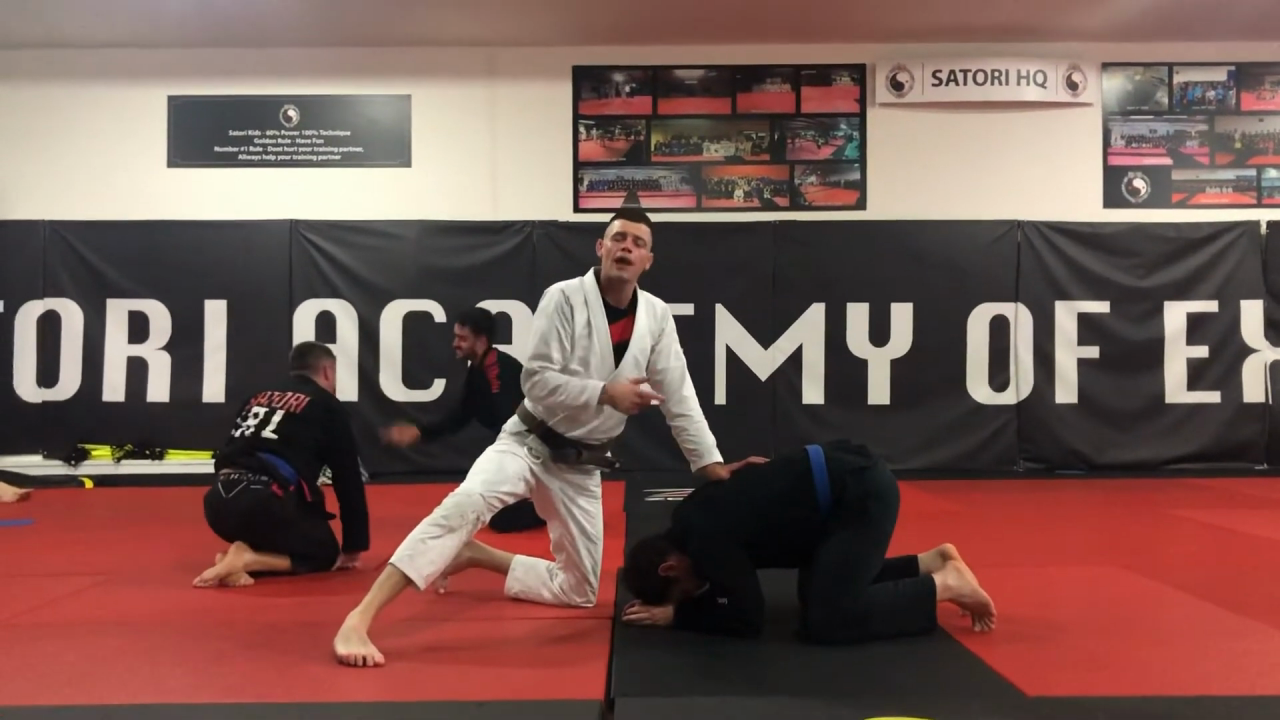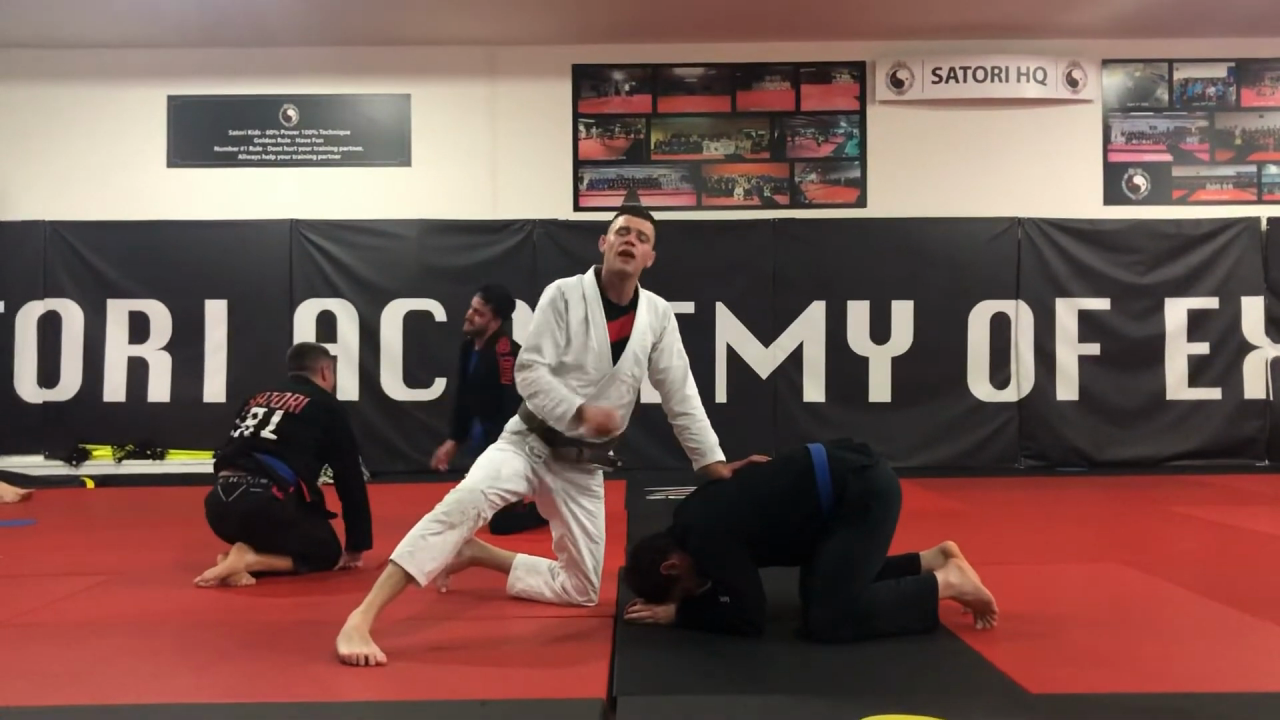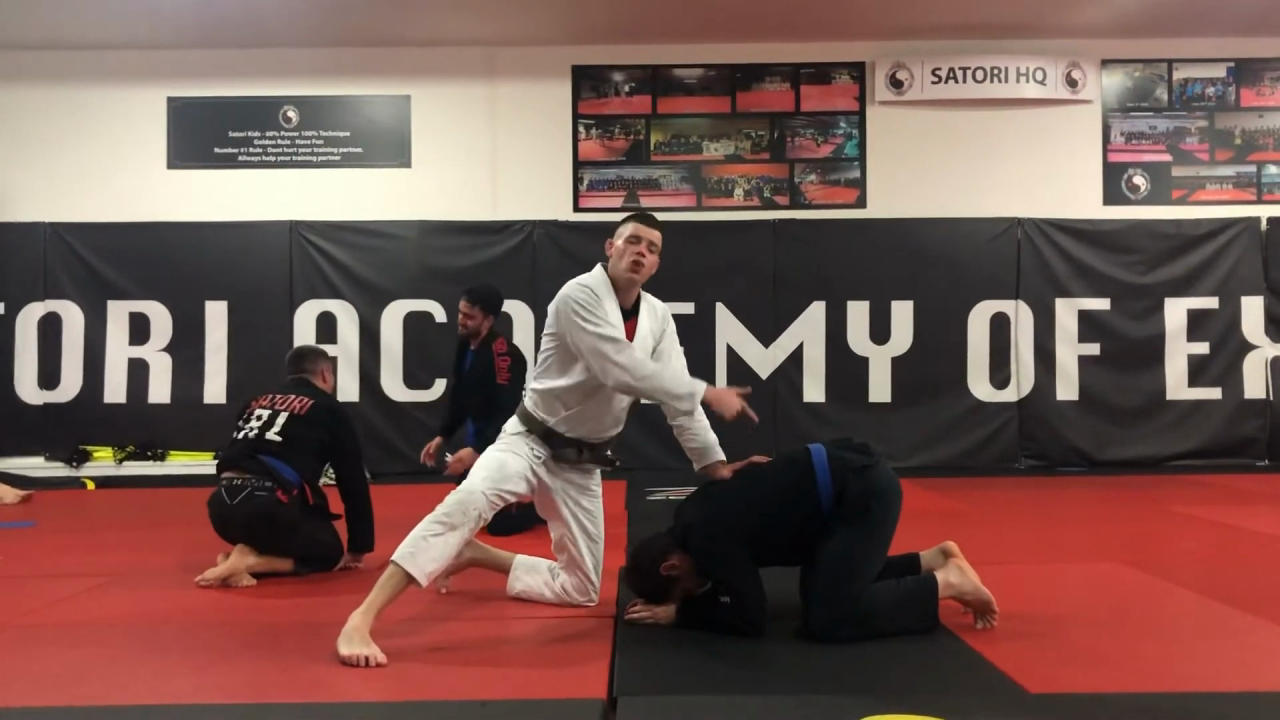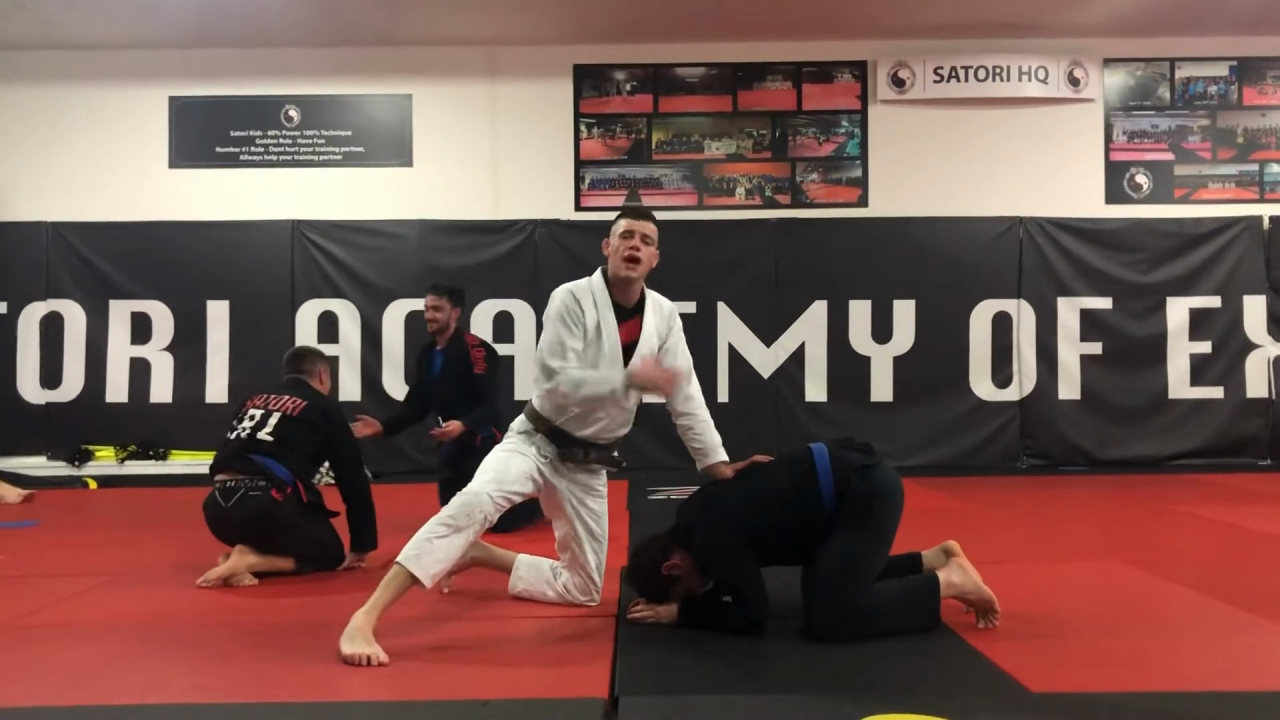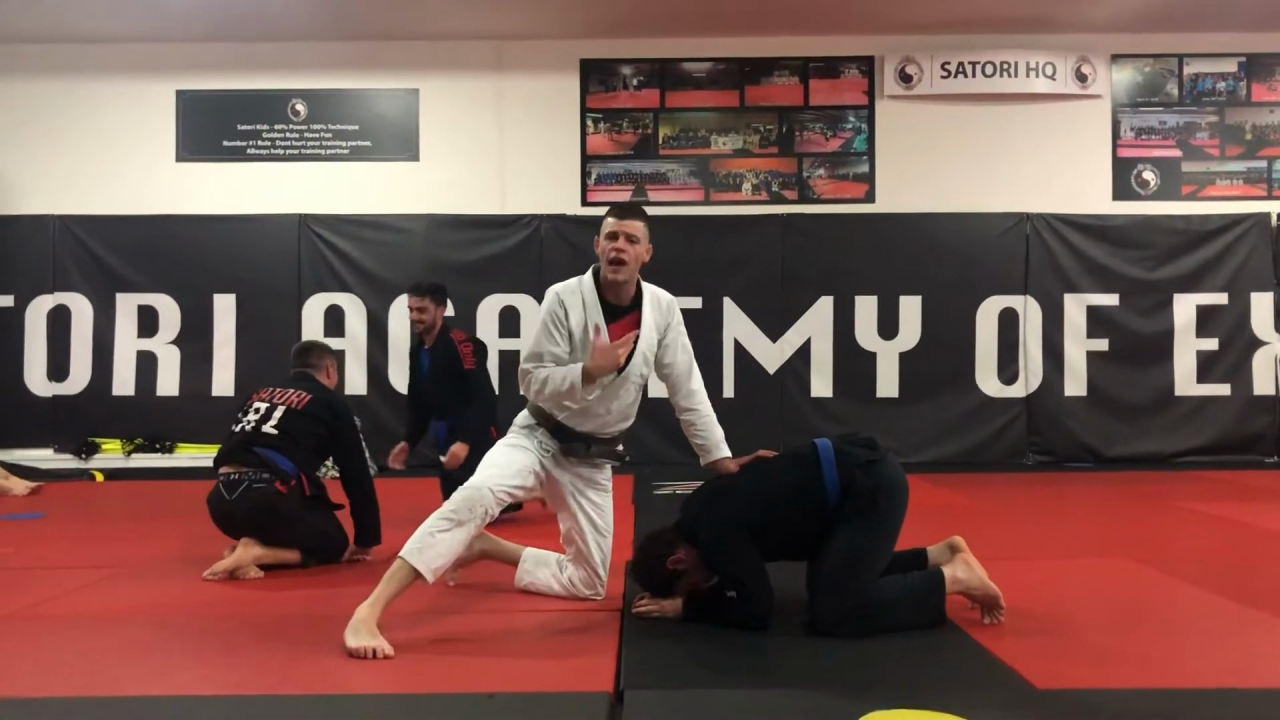
dt=0.5s
person 1, frame 1
left shoulder: (657, 315)
right shoulder: (564, 297)
left elbow: (679, 397)
right elbow: (537, 382)
left wrist: (713, 464)
right wrist: (606, 393)
left hip: (581, 463)
right hip: (531, 441)
left knee: (580, 591)
right knee: (465, 504)
left ankle: (471, 555)
right ankle: (359, 619)
person 1, frame 2
left shoulder: (658, 314)
right shoulder: (565, 295)
left elbow: (681, 396)
right elbow: (529, 373)
left wrist: (716, 464)
right wrist: (580, 410)
left hip: (583, 464)
right hip: (532, 440)
left knee: (581, 590)
right knee: (466, 501)
left ankle: (474, 553)
right ankle: (361, 619)
person 1, frame 3
left shoulder: (657, 316)
right shoulder: (578, 296)
left elbow: (674, 396)
right elbow: (625, 372)
left wrist: (716, 464)
right wrist: (707, 393)
left hip: (581, 462)
right hip: (531, 440)
left knee: (582, 589)
right knee: (469, 501)
left ankle: (473, 555)
right ankle: (362, 620)
person 1, frame 4
left shoulder: (662, 314)
right shoulder: (573, 298)
left elbow: (686, 395)
right elbow: (556, 383)
left wrist: (719, 464)
right wrist: (630, 379)
left hip: (588, 463)
right hip: (538, 440)
left knee: (584, 589)
right knee: (475, 503)
left ankle: (476, 555)
right ankle: (364, 620)
person 1, frame 5
left shoulder: (662, 308)
right shoulder: (564, 298)
left elbow: (687, 390)
right elbow: (532, 382)
left wrist: (722, 460)
right wrist: (590, 371)
left hip: (592, 457)
right hip: (540, 436)
left knee: (589, 583)
right knee: (476, 497)
left ankle: (483, 548)
right ankle: (369, 611)
person 2, frame 1
left shoulder: (704, 538)
right shoulder: (692, 521)
left elbow: (748, 618)
right elbow: (732, 590)
left wrist: (674, 613)
right wrist: (669, 601)
left hip: (862, 492)
right hip: (849, 480)
left knee: (825, 621)
right knee: (819, 591)
left ankle: (944, 585)
right ankle: (933, 562)
person 2, frame 2
left shoulder: (705, 536)
right shoulder: (692, 519)
left elbow: (750, 618)
right elbow: (734, 587)
left wrist: (676, 610)
right wrist: (679, 599)
left hip: (865, 490)
right hip: (849, 477)
left knee: (826, 619)
right knee: (820, 589)
left ankle: (946, 582)
right ankle: (934, 559)
person 2, frame 3
left shoulder: (707, 538)
right shoulder: (693, 519)
left elbow: (750, 618)
right elbow: (733, 587)
left wrist: (676, 612)
right wrist: (664, 599)
left hip: (864, 490)
right hip: (851, 478)
left knee: (826, 619)
right knee: (821, 589)
left ankle: (946, 582)
right ankle: (935, 559)
person 2, frame 4
left shoulder: (710, 537)
right shoulder: (694, 518)
left elbow: (752, 616)
right elbow: (737, 586)
left wrist: (678, 610)
right wrist: (682, 599)
left hip: (867, 490)
right hip: (852, 478)
left knee: (827, 618)
right knee: (824, 586)
left ankle: (948, 581)
right ankle: (937, 558)
person 2, frame 5
left shoulder: (714, 531)
right shoulder: (698, 514)
left elbow: (756, 611)
right elbow: (741, 582)
left wrist: (683, 605)
right wrist: (686, 594)
left hip: (871, 485)
right hip: (858, 473)
left knee: (832, 613)
right knee: (827, 582)
left ankle: (953, 577)
right ankle: (942, 554)
person 3, frame 1
left shoulder: (258, 398)
right shoulder: (328, 407)
right elbow: (348, 479)
right wrist: (353, 546)
left hip: (220, 502)
right hip: (263, 502)
left knee: (292, 540)
right knee: (325, 554)
left ankle: (239, 556)
right ankle: (246, 560)
person 3, frame 2
left shoulder: (257, 400)
right shoulder: (328, 407)
right elbow: (350, 478)
right wrist: (356, 547)
left hip: (221, 503)
right hip: (265, 502)
right knee: (327, 553)
left ankle: (243, 555)
right ankle: (247, 560)
person 3, frame 3
left shoulder: (257, 402)
right shoulder: (330, 410)
right elbow: (353, 481)
right wrist: (358, 547)
left hip: (224, 504)
right hip: (268, 504)
right knee: (329, 554)
left ankle: (244, 554)
right ankle: (249, 561)
person 3, frame 4
left shoulder: (253, 402)
right shoulder: (325, 409)
right elbow: (353, 480)
right wrist: (361, 546)
left hip: (219, 506)
right hip: (265, 504)
right knee: (330, 553)
left ankle: (246, 555)
right ankle: (249, 561)
person 3, frame 5
left shoulder: (259, 395)
right shoulder: (332, 404)
right elbow: (357, 474)
right wrist: (365, 540)
left hip: (223, 499)
right hip: (269, 497)
right knee: (334, 546)
left ankle: (248, 548)
right ankle: (255, 553)
person 4, frame 1
left shoulder: (496, 367)
right shoulder: (477, 370)
left elbow: (507, 420)
right elbow: (460, 416)
right wrist: (419, 432)
left knee: (502, 519)
person 4, frame 2
left shoulder: (507, 353)
right shoulder: (469, 346)
left elbow: (513, 411)
right elbow: (464, 399)
right wrist: (453, 440)
right hip: (486, 436)
left knee: (500, 521)
person 4, frame 3
left shoulder: (504, 354)
right shoulder: (465, 346)
left elbow: (508, 413)
right elbow: (459, 399)
left wrist: (476, 451)
right wrist: (442, 437)
right hip: (478, 437)
left knee: (500, 523)
person 4, frame 4
left shoulder: (474, 349)
right shoulder: (427, 354)
left elbow: (490, 404)
right elbow: (417, 404)
left wrist: (463, 425)
right wrist: (383, 426)
left hip: (481, 442)
right hip: (454, 446)
left knee: (497, 520)
person 4, frame 5
left shoulder: (460, 344)
right shoulder: (418, 351)
left elbow: (485, 399)
right elbow: (419, 405)
left wrist: (464, 443)
right wrist: (408, 442)
left hip: (475, 439)
right hip: (449, 439)
